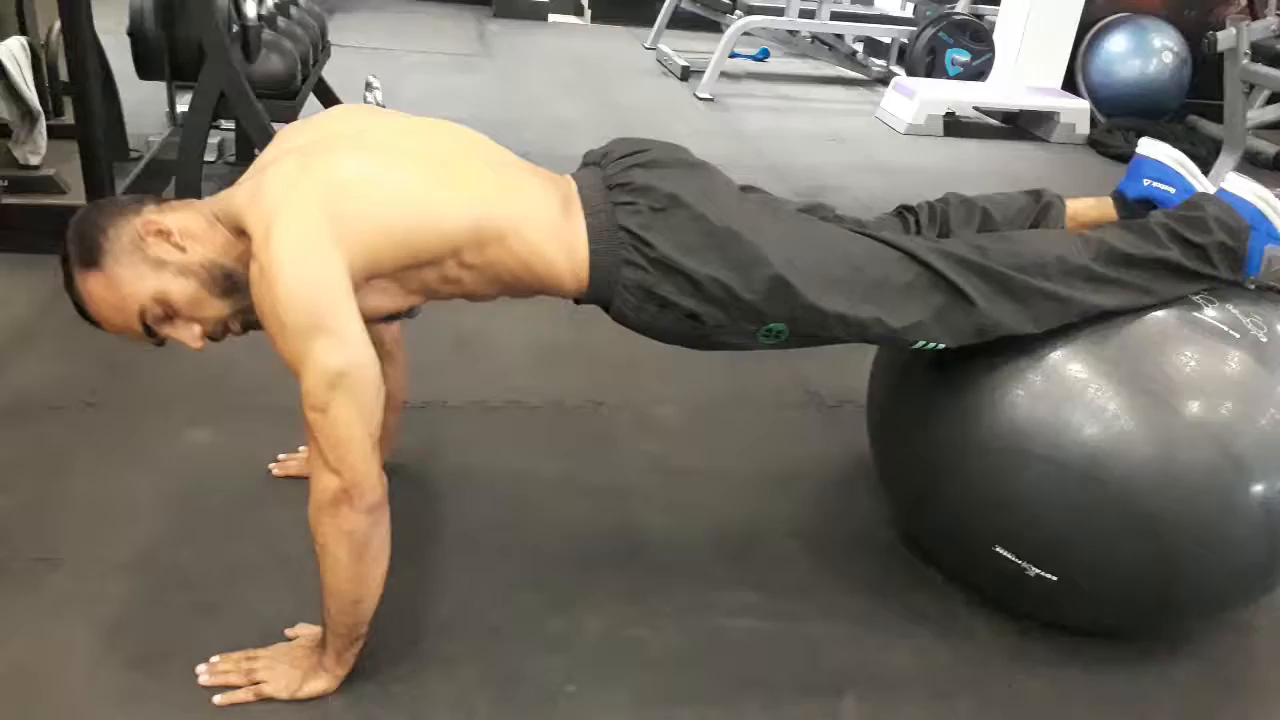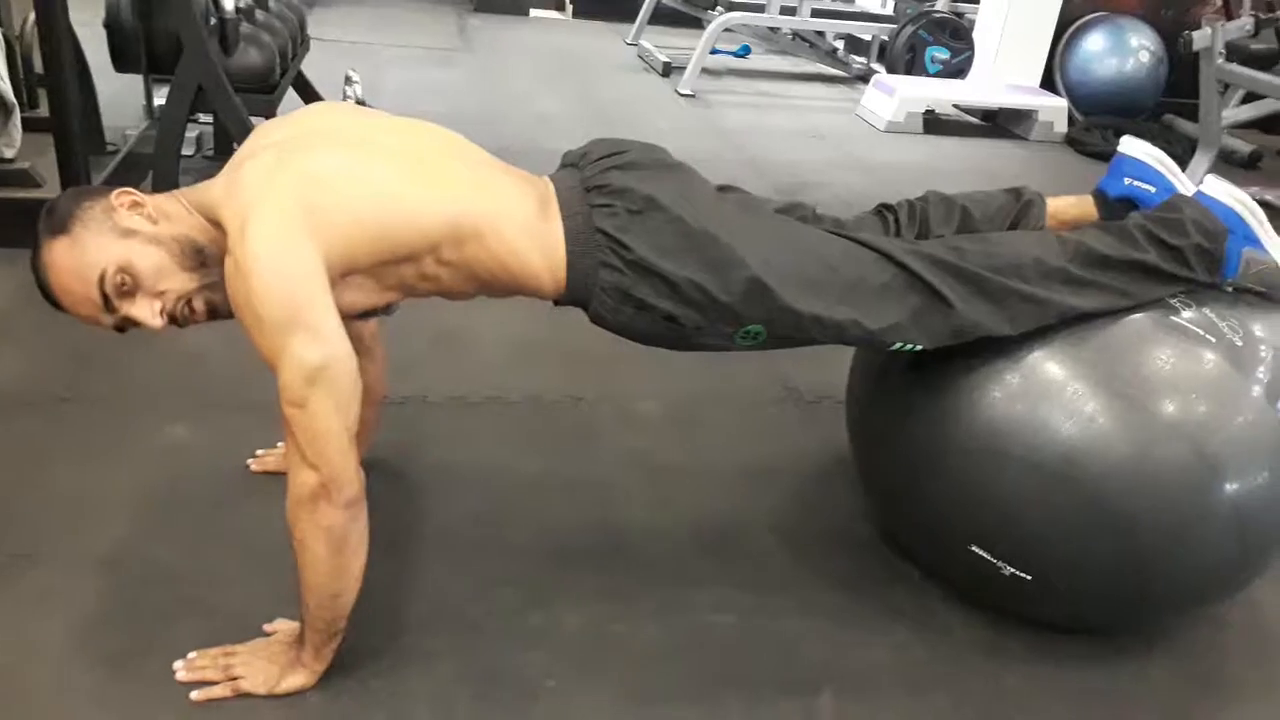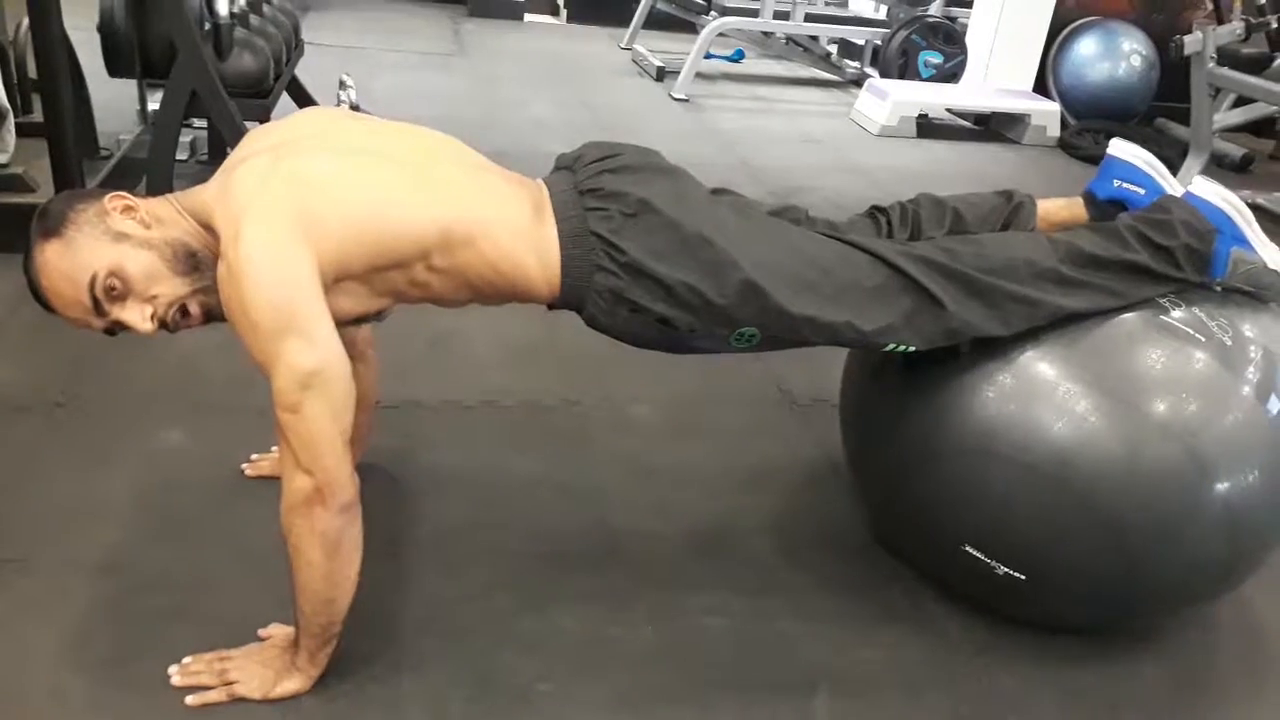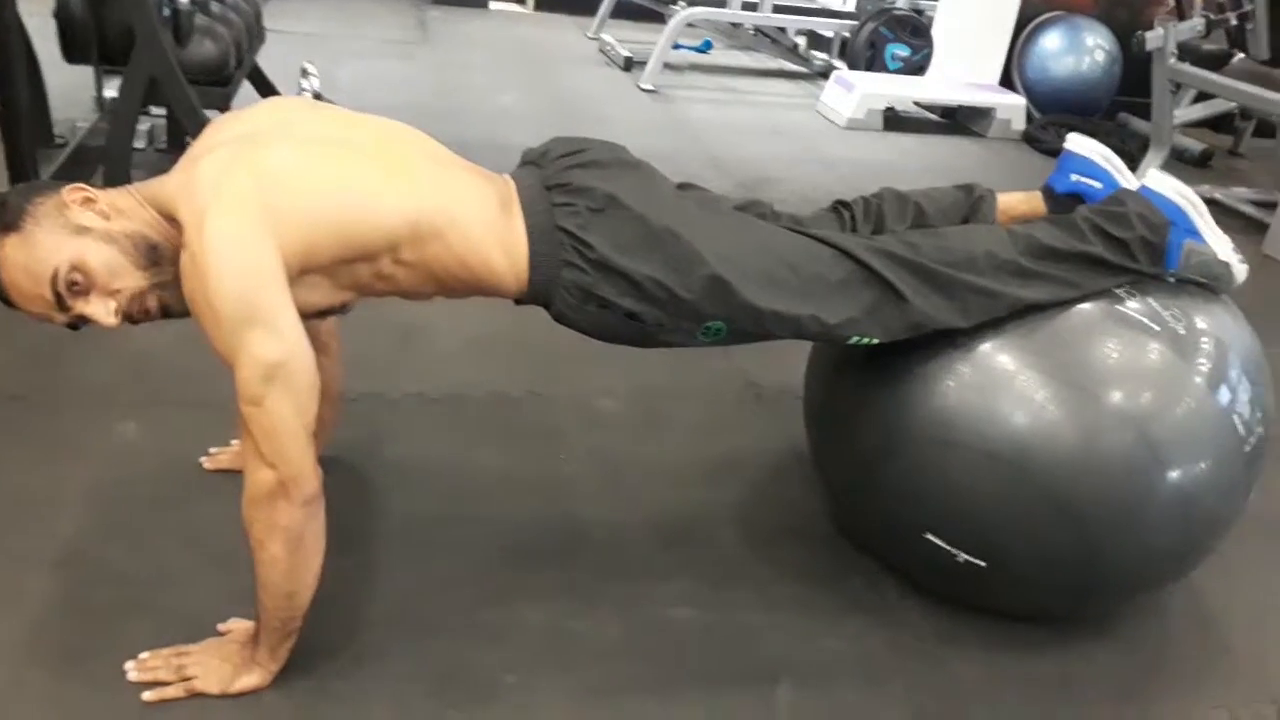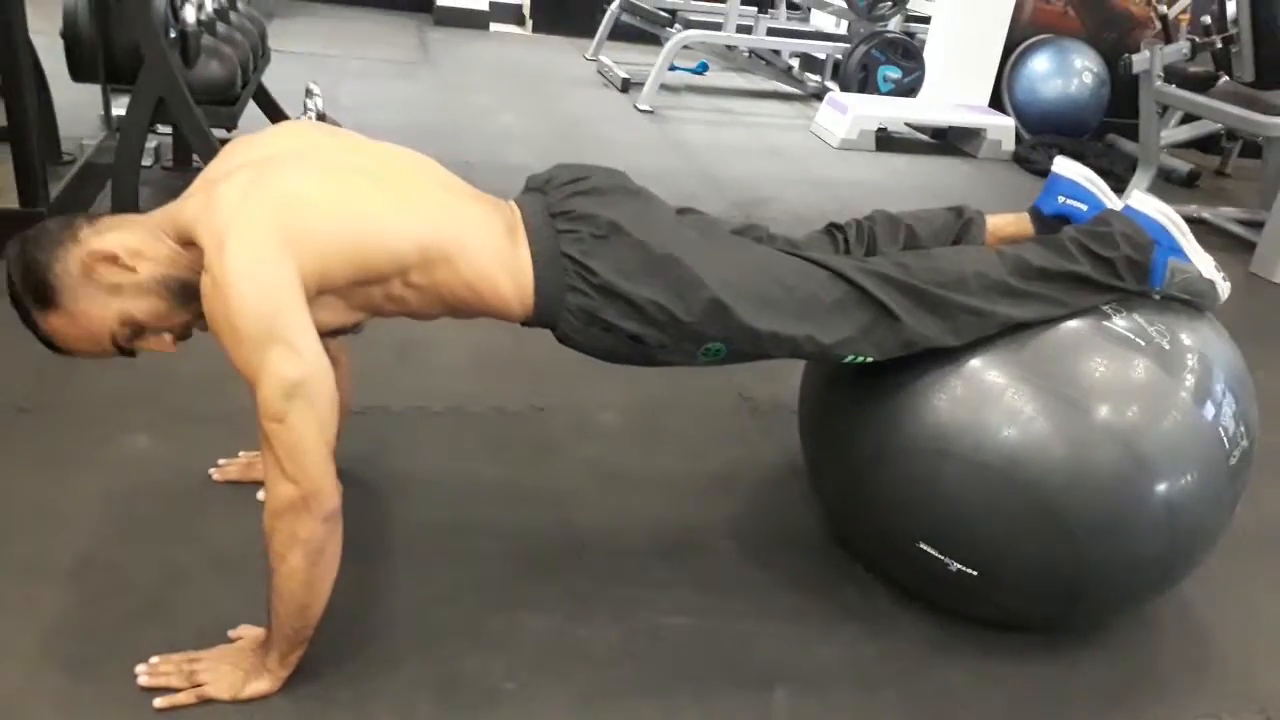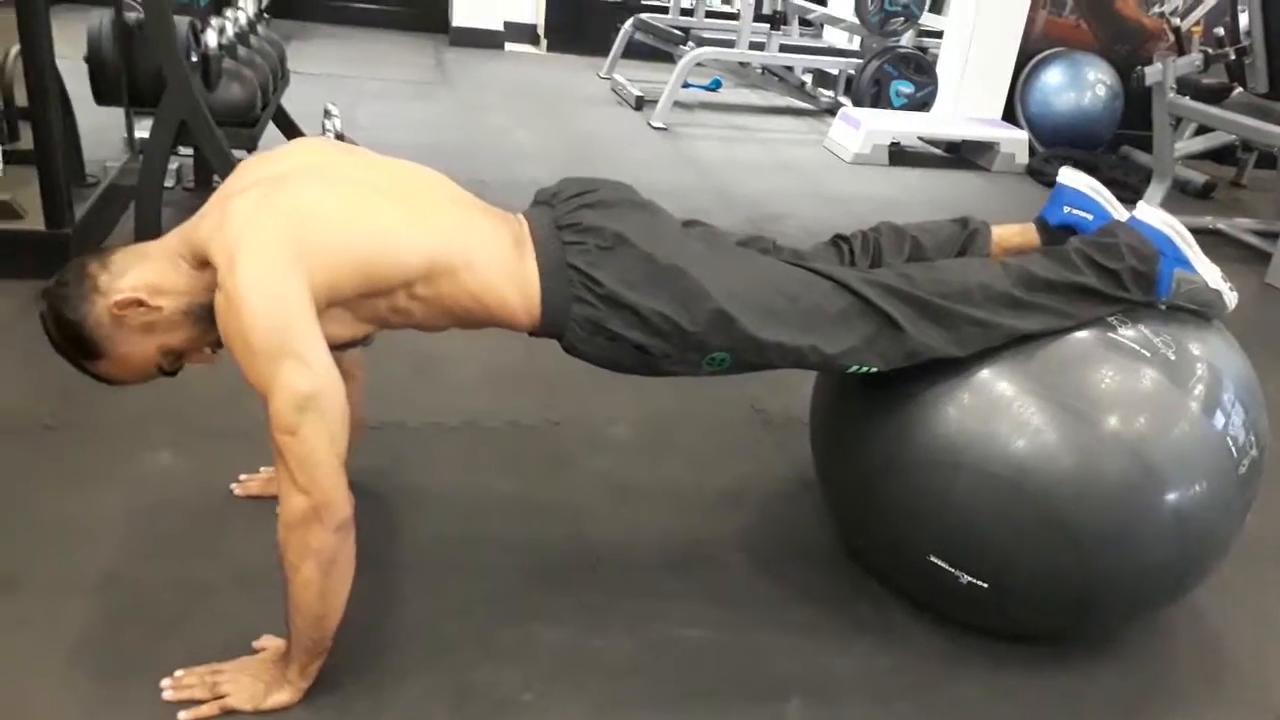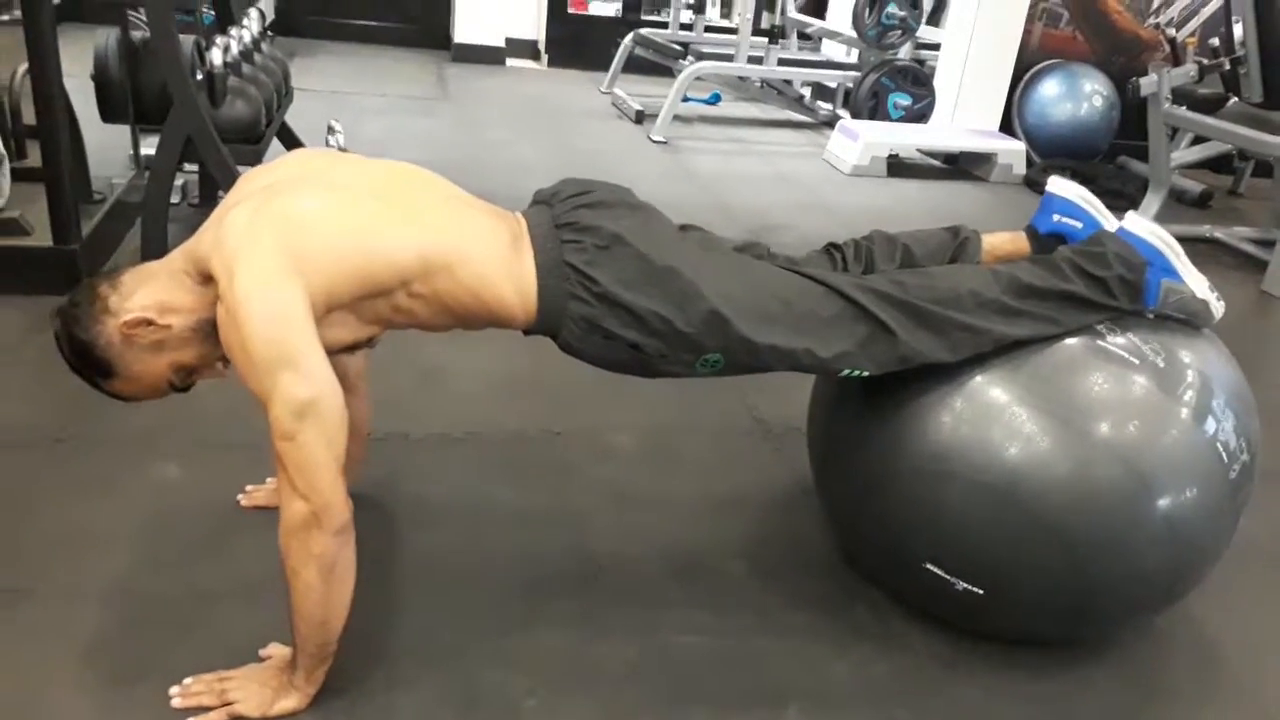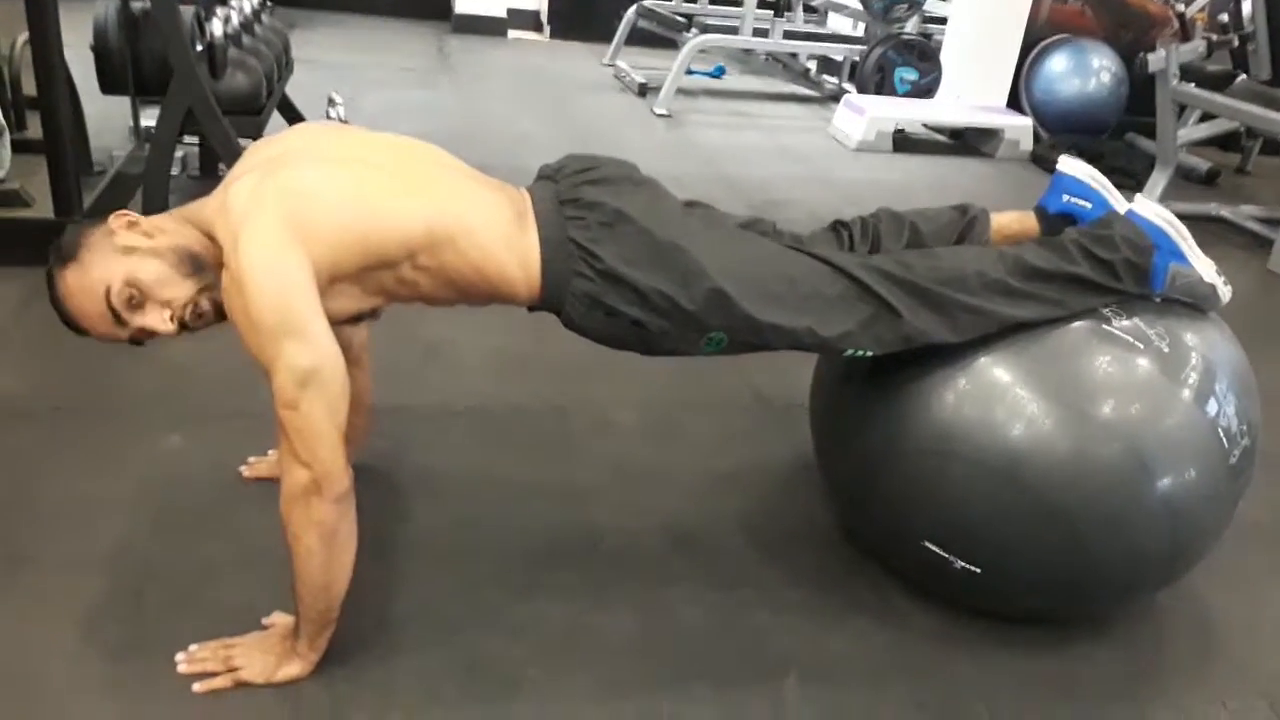
dt=0.4s
person 1, frame 1
left shoulder: (285, 260)
right shoulder: (294, 158)
left elbow: (352, 492)
left wrist: (328, 659)
right wrist: (364, 438)
left hip: (661, 256)
right hip: (630, 188)
left knee: (941, 293)
right knee: (904, 244)
right ankle: (1128, 197)
person 1, frame 2
left shoulder: (258, 253)
right shoulder: (270, 151)
left elbow: (332, 491)
left wrist: (308, 654)
right wrist: (340, 435)
left hip: (637, 259)
right hip: (607, 189)
left knee: (922, 298)
right knee: (876, 242)
right ankle: (1108, 197)
person 1, frame 3
left shoulder: (250, 259)
right shoulder: (266, 157)
left elbow: (324, 494)
left wrist: (303, 660)
right wrist: (330, 435)
left hip: (632, 261)
right hip: (602, 193)
left knee: (912, 299)
right knee: (873, 247)
right ankle: (1104, 202)
person 1, frame 4
left shoulder: (214, 251)
right shoulder: (228, 147)
left elbow: (289, 492)
left wrist: (261, 655)
right wrist: (300, 432)
left hip: (598, 257)
right hip: (570, 188)
left knee: (874, 290)
right knee: (836, 240)
left ankle: (1144, 231)
right ankle: (1058, 192)
person 1, frame 5
left shoulder: (237, 273)
right shoulder: (242, 170)
left elbow: (312, 502)
right wrist: (298, 438)
left hip: (601, 281)
right hip: (576, 213)
left knee: (871, 309)
right knee: (833, 262)
left ankle: (1131, 248)
right ankle: (1048, 212)
person 1, frame 6
left shoulder: (247, 289)
right shoulder: (257, 186)
left elbow: (323, 510)
right wrist: (312, 453)
left hip: (608, 292)
right hip: (583, 226)
left knee: (873, 323)
right knee: (837, 273)
left ankle: (1135, 260)
right ankle: (1052, 224)
person 1, frame 7
left shoulder: (248, 298)
right shoulder: (257, 202)
left elbow: (321, 518)
right wrist: (328, 467)
left hip: (601, 289)
right hip: (577, 225)
left knee: (865, 326)
right knee: (830, 280)
left ankle: (1123, 269)
right ankle: (1042, 231)
person 1, frame 8
left shoulder: (253, 264)
right shoulder: (263, 170)
left elbow: (323, 486)
left wrist: (303, 646)
right wrist: (338, 436)
left hip: (606, 268)
right hip: (585, 204)
left knee: (869, 307)
right knee: (833, 257)
left ankle: (1131, 253)
right ankle: (1051, 213)
